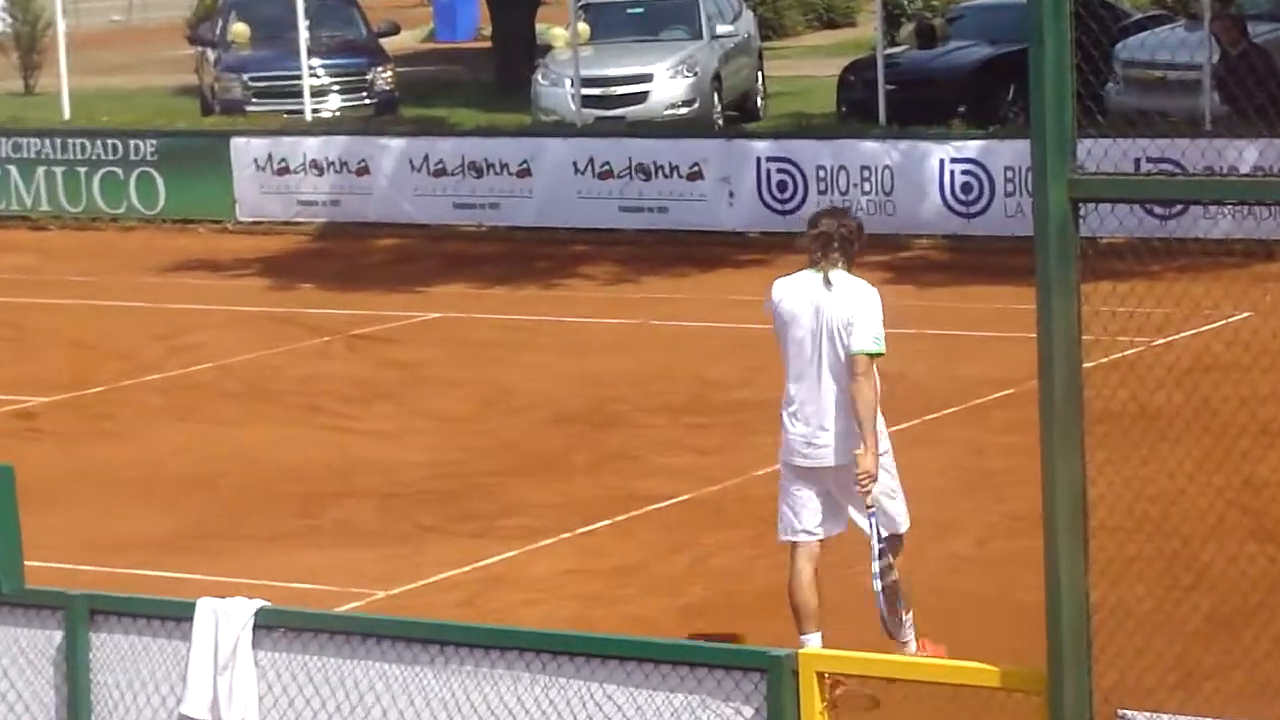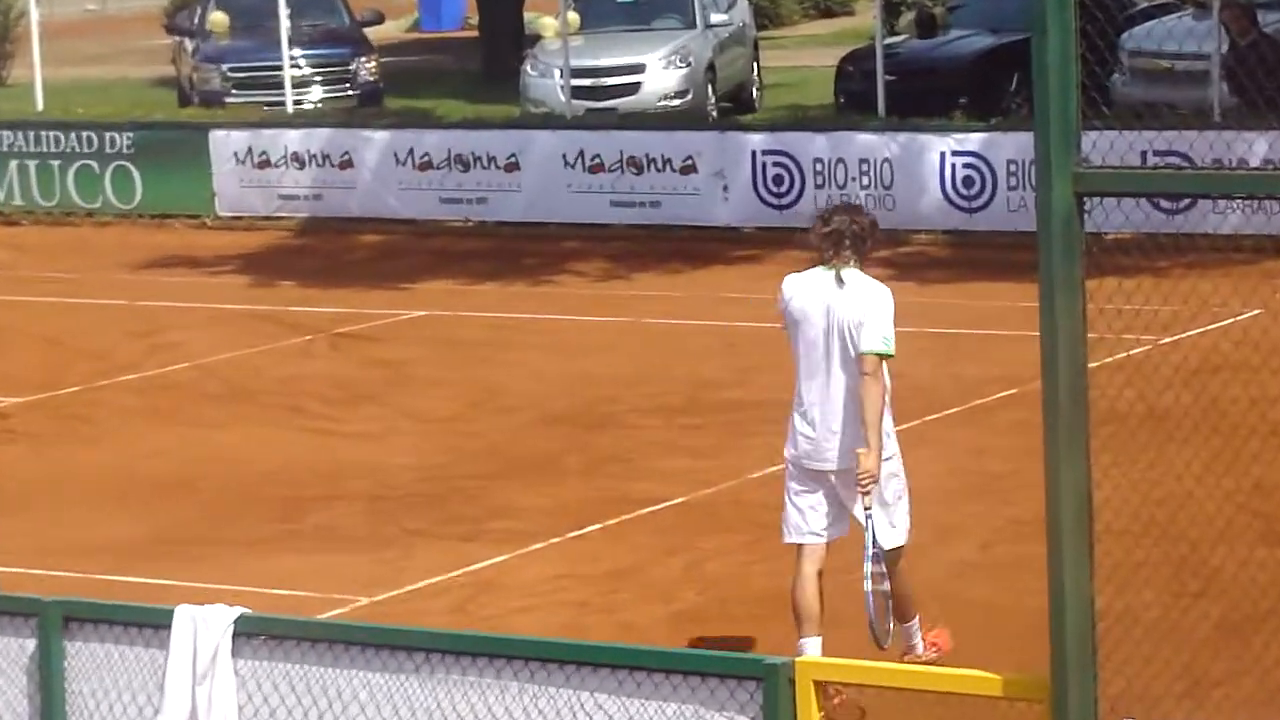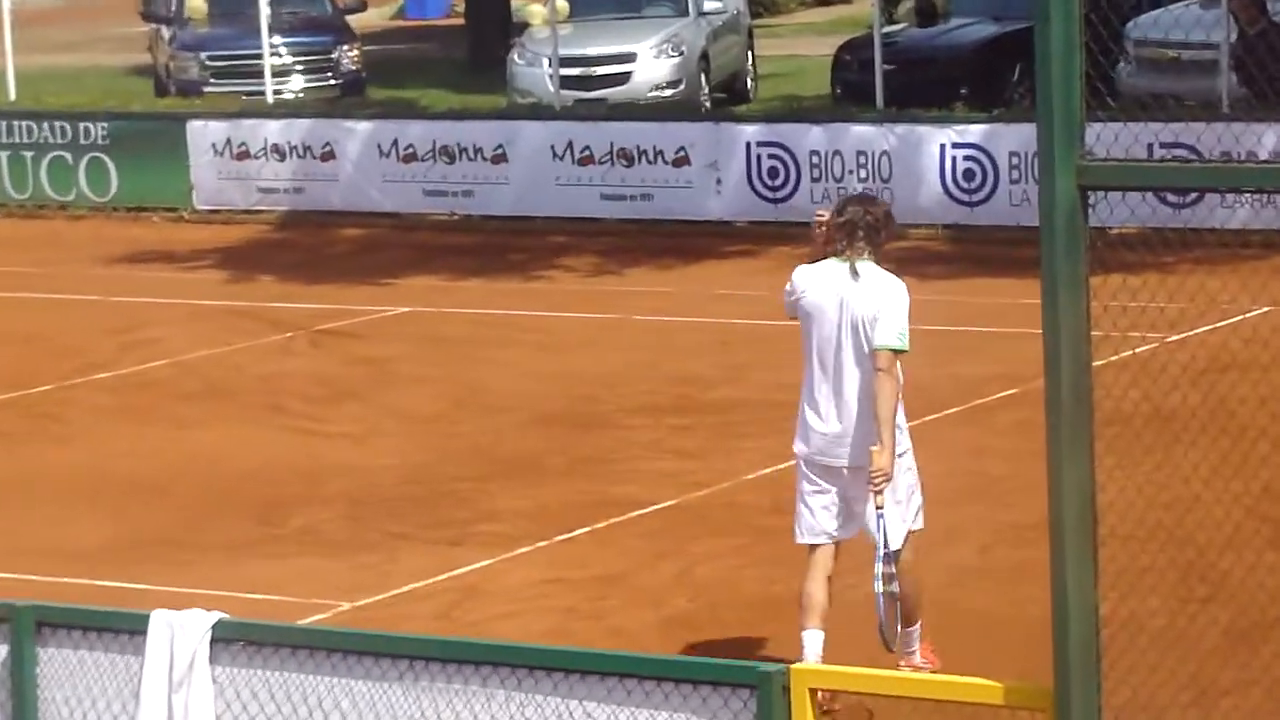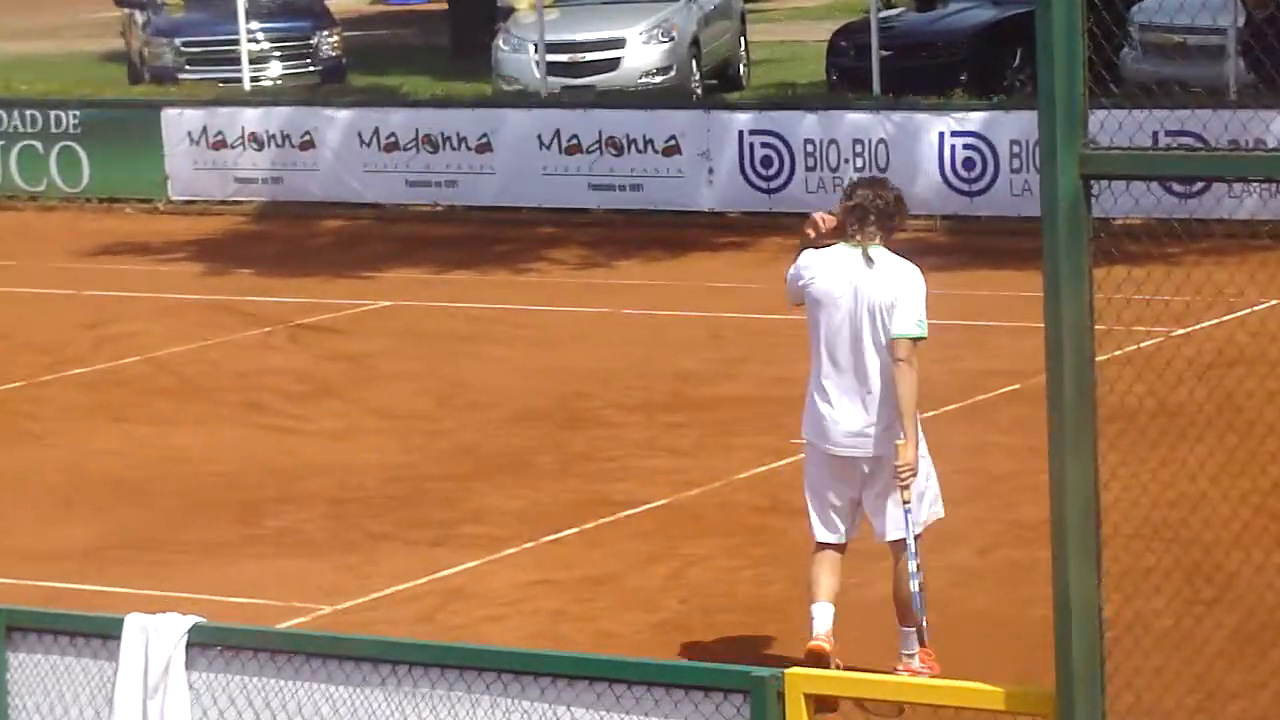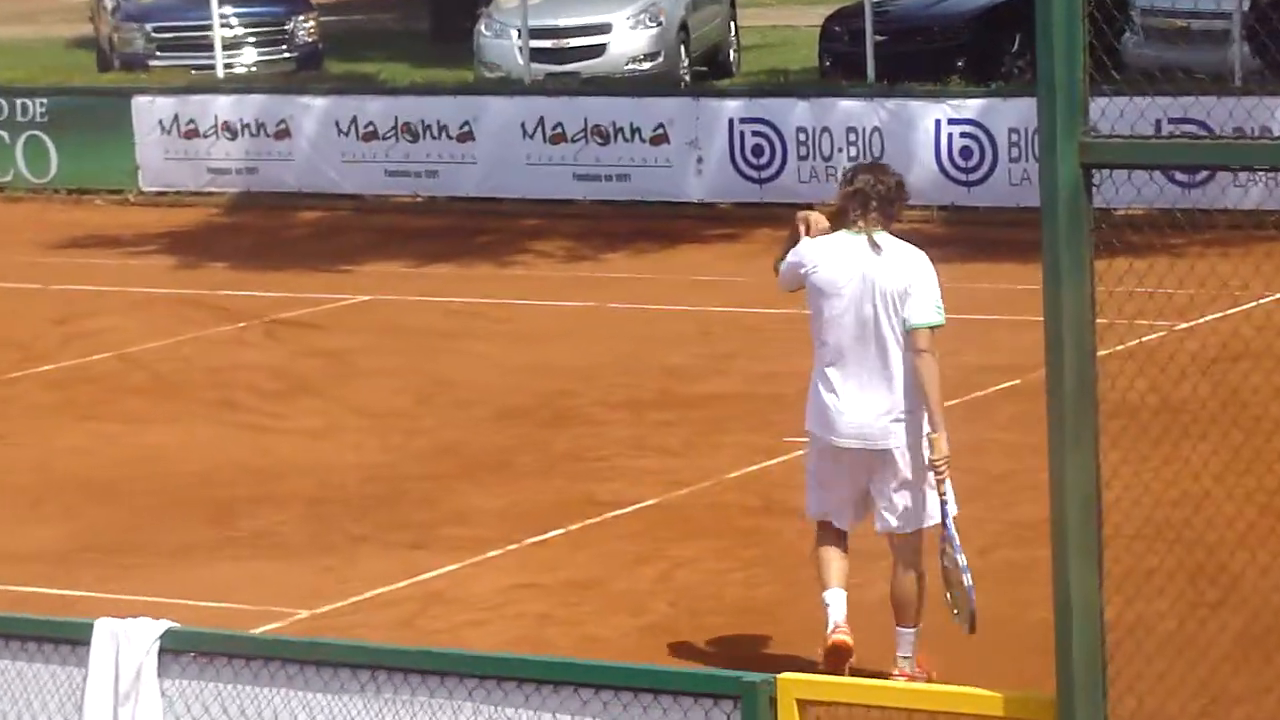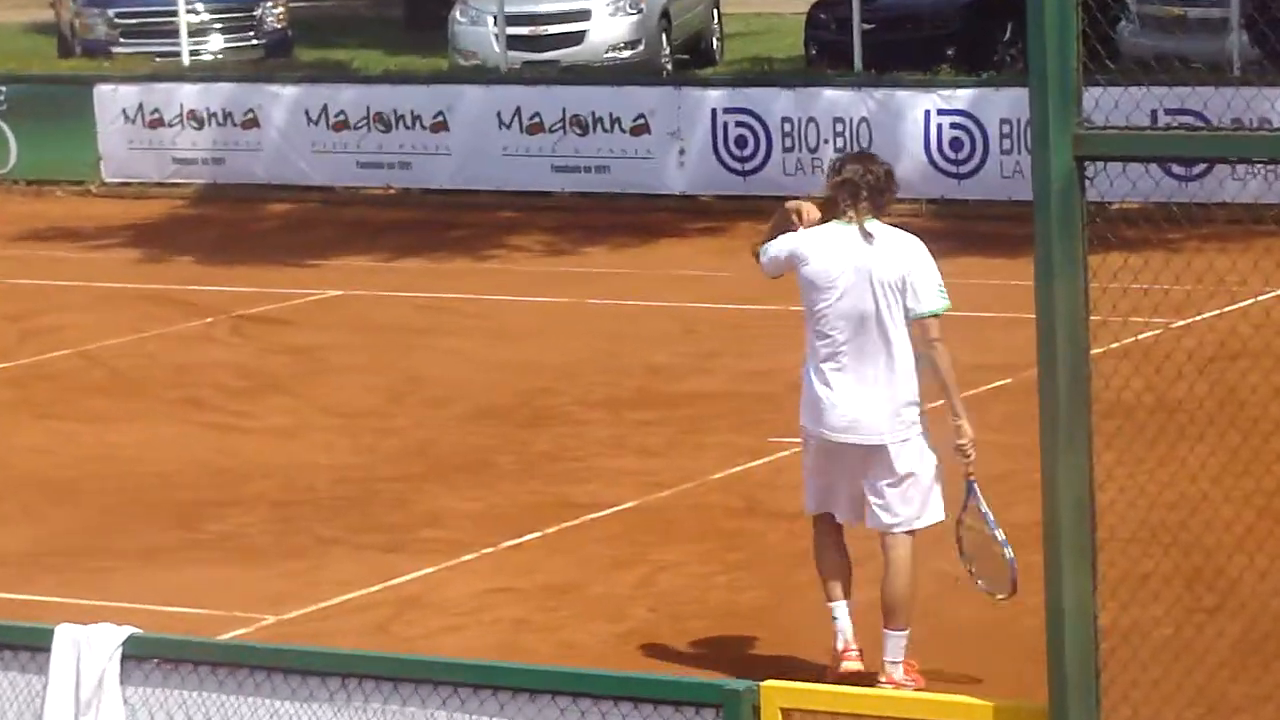
dt=0.1s
person 1, frame 1
left shoulder: (781, 291)
right shoulder: (861, 295)
right elbow: (862, 374)
left wrist: (813, 263)
right wrist: (868, 447)
left hip: (800, 446)
right hip: (854, 444)
left knee: (804, 554)
right knee: (890, 542)
right ankle: (906, 646)
person 1, frame 2
left shoulder: (794, 289)
right shoulder: (872, 294)
right elbow: (871, 375)
left wrist: (821, 264)
right wrist: (870, 448)
left hip: (807, 448)
right hip: (860, 448)
left knee: (809, 557)
right knee: (891, 550)
left ankle: (811, 662)
right ankle: (915, 646)
person 1, frame 3
left shoulder: (804, 279)
right shoulder: (887, 287)
right elbow: (884, 371)
left wrist: (821, 252)
right wrist: (884, 444)
left hip: (818, 442)
right hip: (872, 444)
left knee: (820, 555)
right knee: (897, 552)
left ankle: (811, 661)
right ankle: (911, 654)
person 1, frame 4
left shoulder: (814, 266)
right shoulder: (902, 275)
right elbow: (904, 361)
left wrist: (813, 241)
right wrist: (911, 439)
left hip: (828, 433)
right hip: (886, 436)
left knee: (827, 543)
right knee: (903, 546)
left ankle: (821, 632)
right ankle: (912, 659)
person 1, frame 5
left shoulder: (815, 254)
right shoulder: (911, 261)
left elbow: (782, 275)
right elbow: (923, 351)
left wrist: (800, 233)
right wrist: (938, 429)
left hip: (832, 423)
right hip: (895, 427)
left knee: (829, 531)
right knee: (906, 543)
left ankle: (836, 621)
person 1, frame 6
left shoulder: (806, 245)
right shoulder: (907, 250)
left elbow: (761, 259)
right elbow: (931, 341)
left wrist: (790, 221)
right wrist: (959, 414)
left hip: (828, 419)
right hip: (893, 423)
left knee: (826, 523)
right knee: (898, 541)
